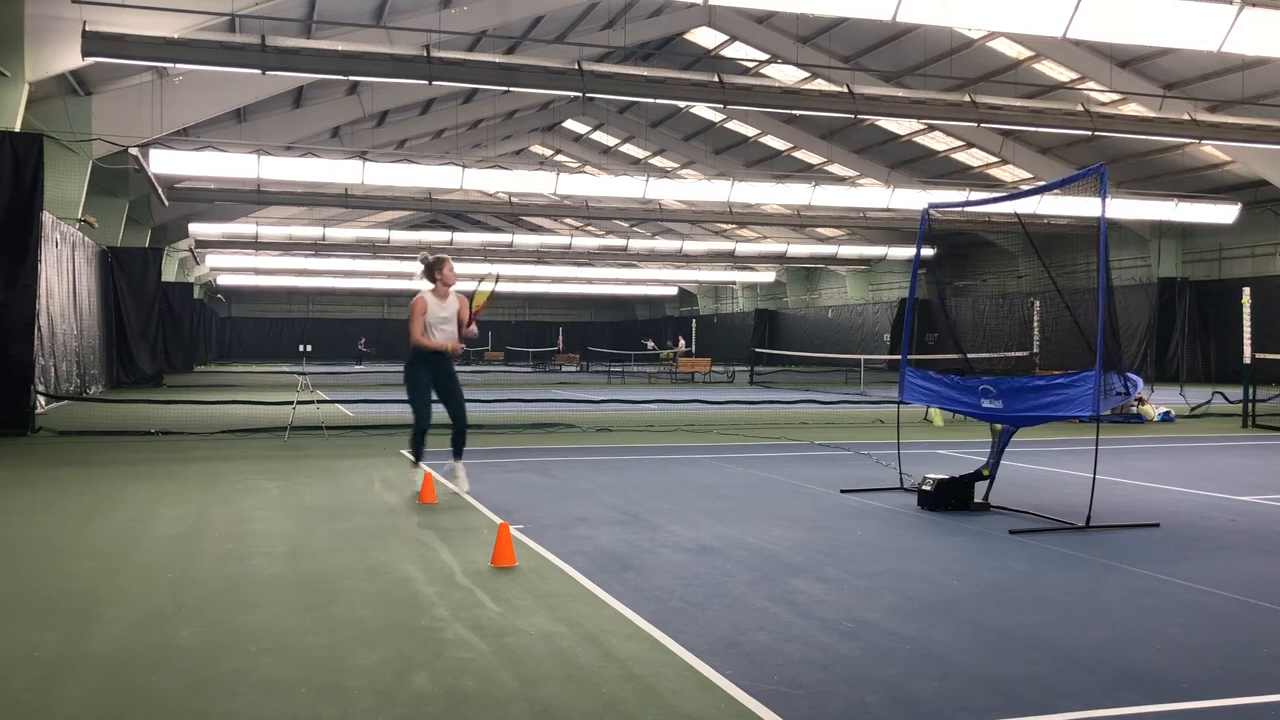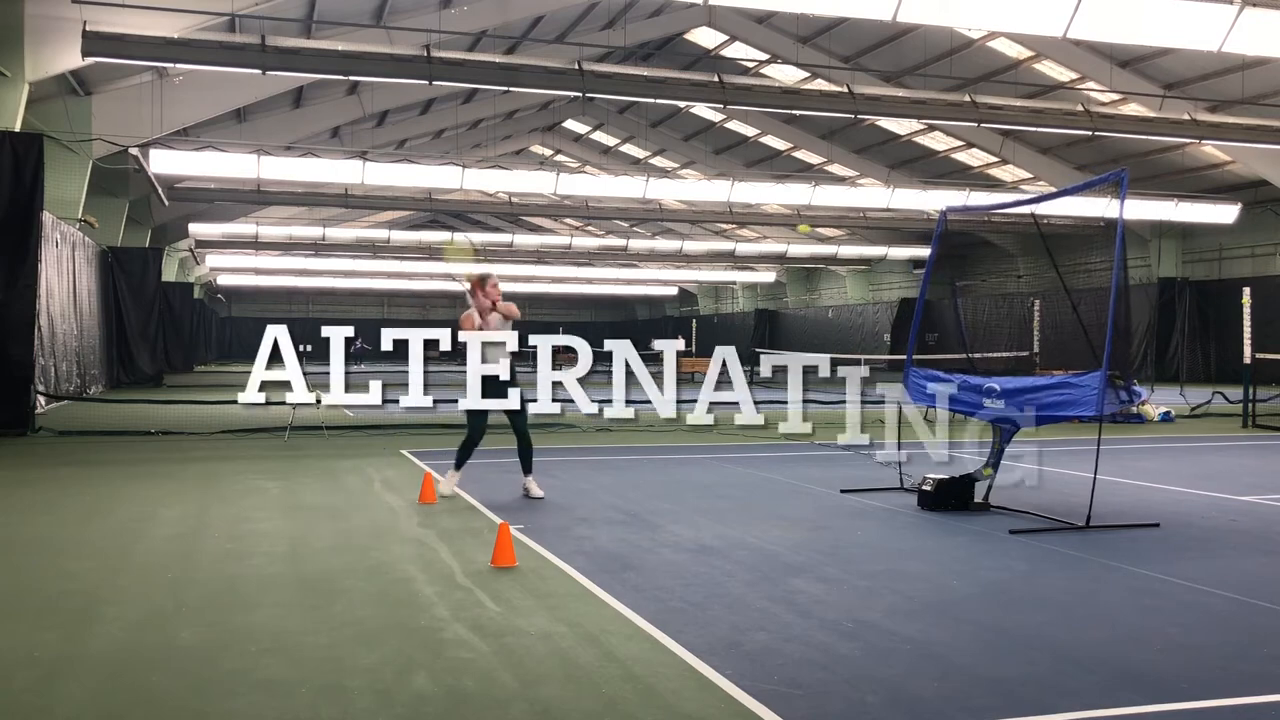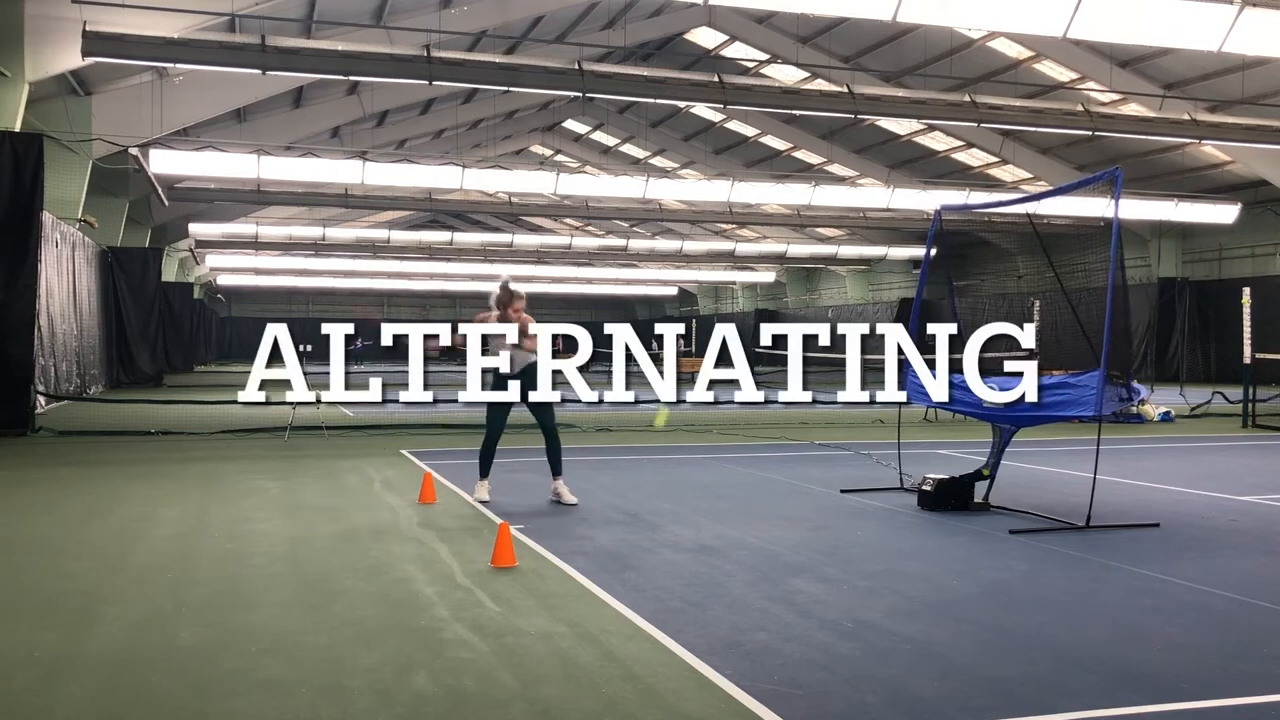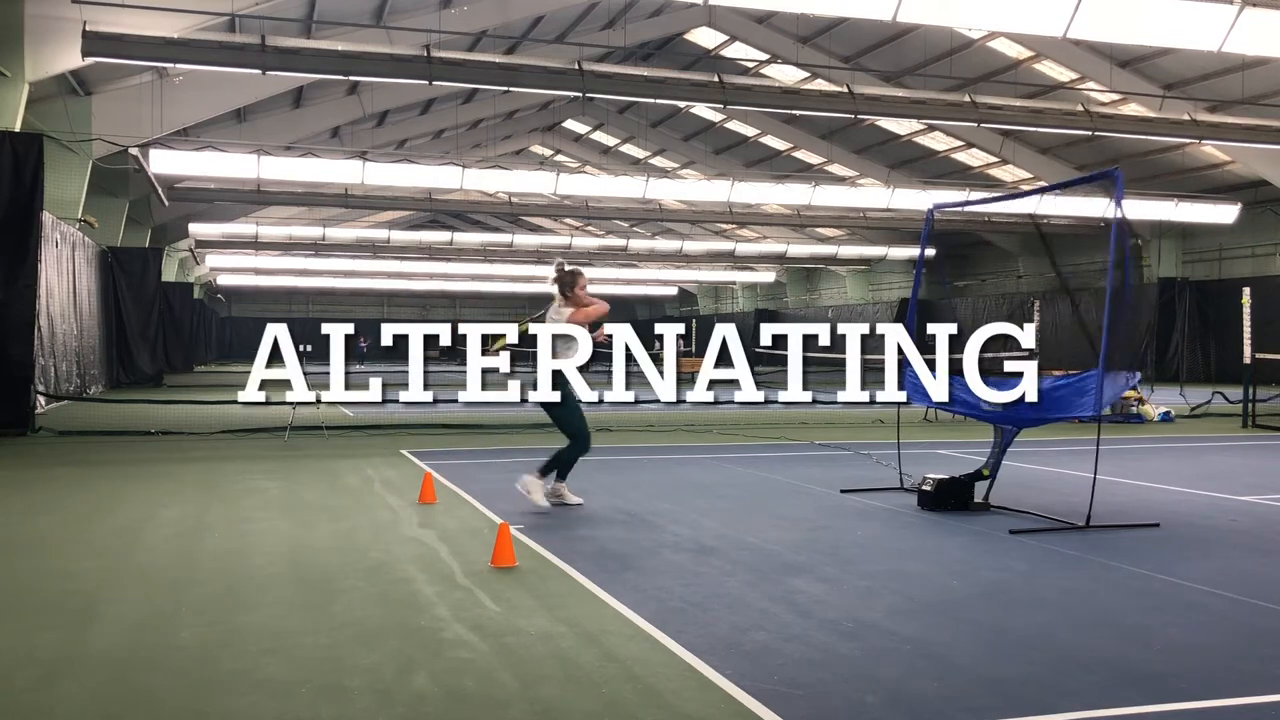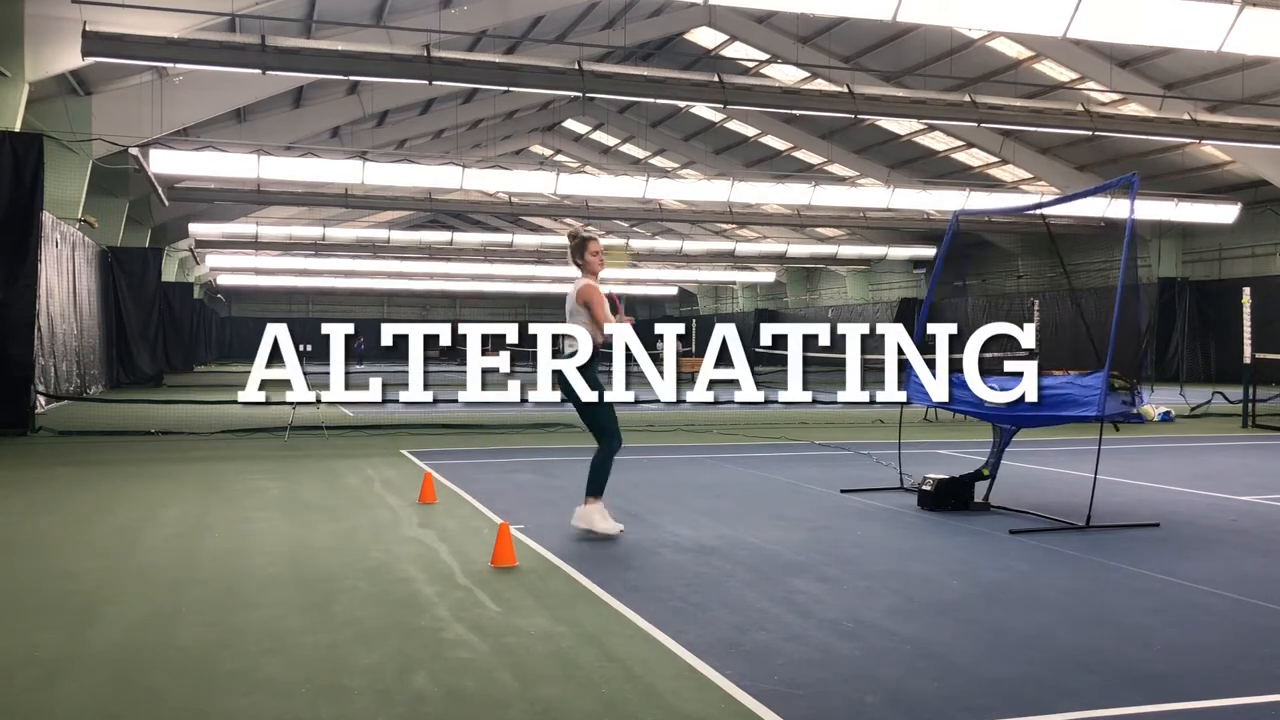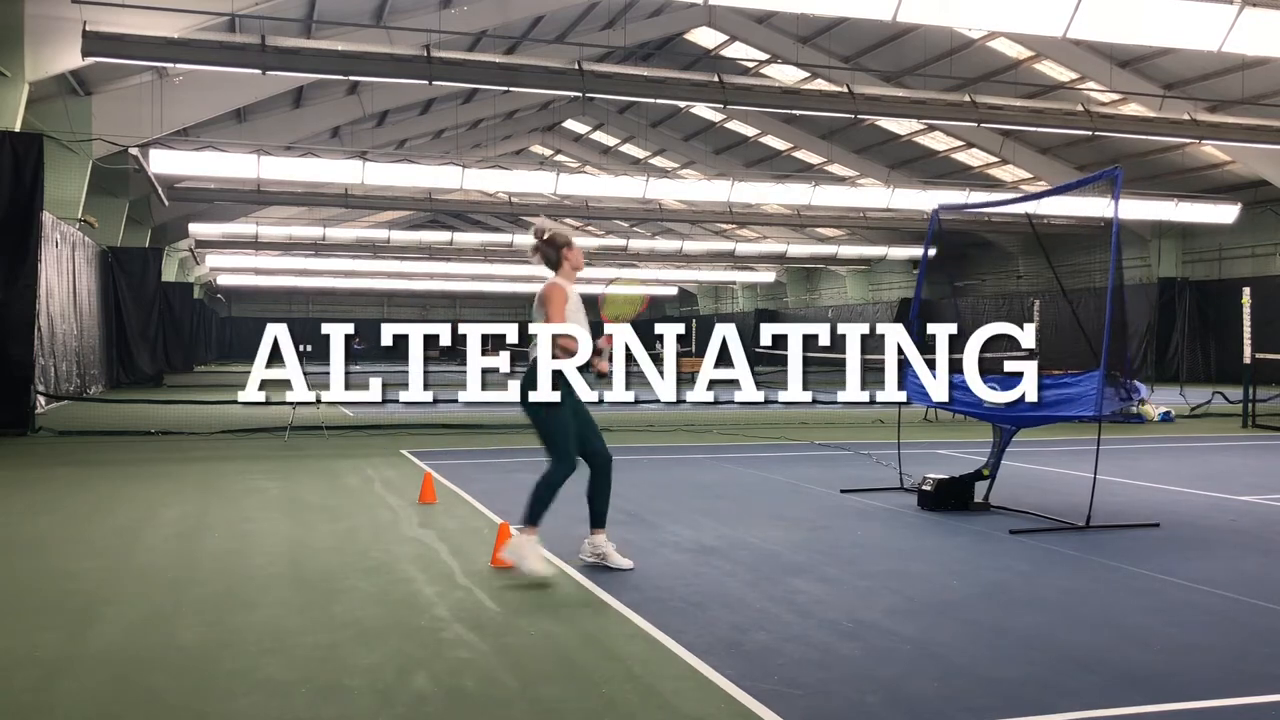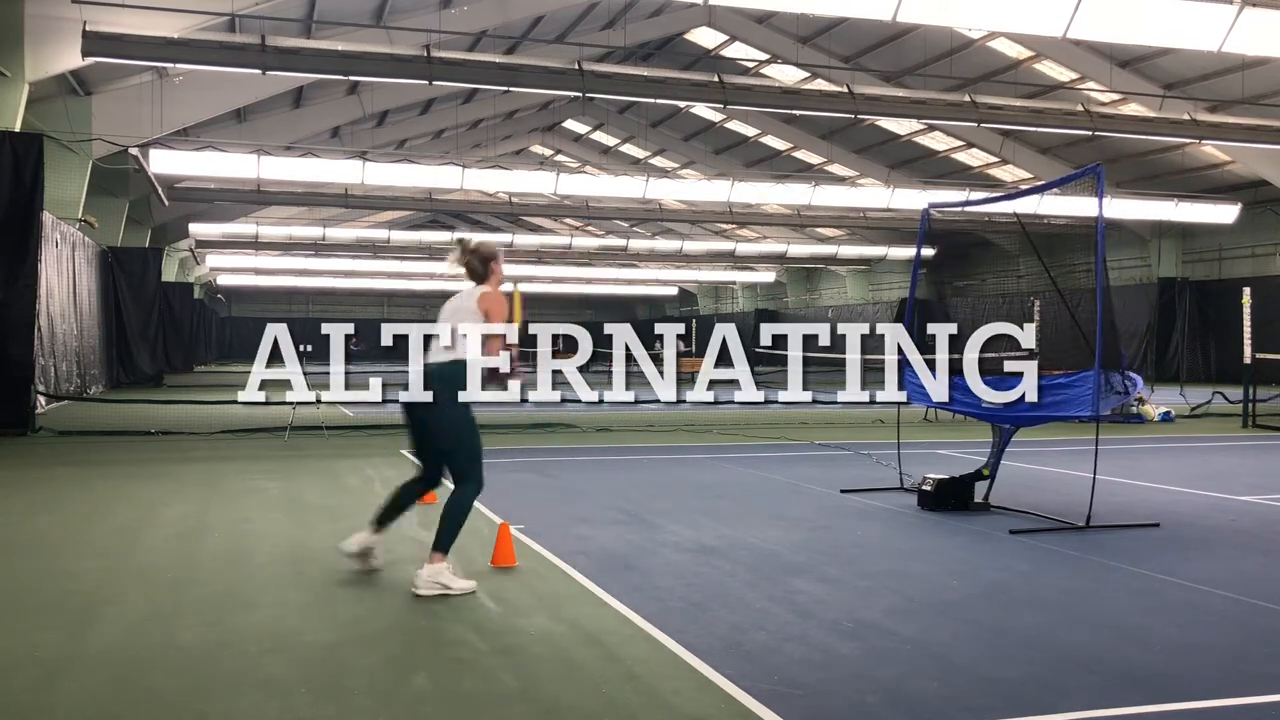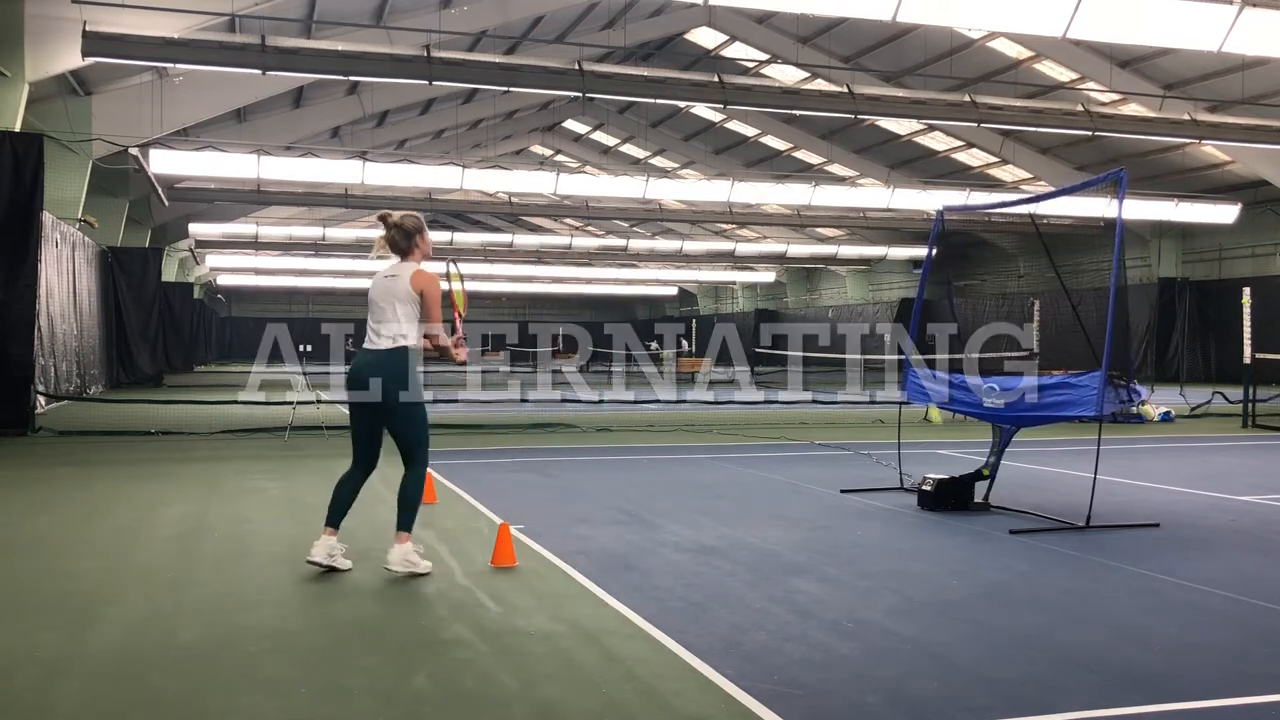
dt=0.5s
person 1, frame 1
left shoulder: (459, 299)
right shoulder: (420, 301)
left elbow: (471, 331)
right elbow: (416, 339)
left wrist: (470, 330)
right wrist: (447, 346)
left hip: (444, 364)
right hip: (420, 364)
left knee: (460, 421)
right knee: (422, 423)
left ankle: (456, 465)
right ankle: (417, 470)
person 1, frame 2
left shoulder: (507, 308)
right shoulder: (468, 317)
left elbow: (515, 315)
left wrist: (492, 305)
right wrist: (481, 330)
right hip: (481, 377)
left knee: (522, 431)
right knee: (475, 434)
left ankle: (528, 481)
right ankle: (453, 474)
person 1, frame 3
left shoulder: (526, 322)
right shoulder: (485, 320)
left elbow: (534, 347)
left hip: (531, 378)
right hip: (503, 381)
left knee: (551, 432)
right knee: (492, 436)
left ankle: (558, 485)
right ankle: (482, 483)
person 1, frame 4
left shoulder: (558, 308)
right shoulder: (573, 316)
right elbow: (604, 307)
left wrist: (591, 336)
right wrist: (586, 300)
left hip: (556, 380)
right hip: (554, 384)
left knee: (581, 438)
right knee: (581, 442)
left ankle: (557, 487)
right ankle: (535, 480)
person 1, frame 5
left shoulder: (583, 288)
right shoulder: (589, 288)
right elbow: (607, 332)
left wrist: (616, 323)
right wrist: (621, 325)
left hip: (582, 371)
right hip: (582, 372)
left knee: (610, 441)
right knee: (610, 442)
left ankle: (591, 507)
right ankle: (591, 509)
person 1, frame 6
left shoulder: (568, 291)
right shoulder: (555, 288)
right elbow: (560, 342)
left wrist: (596, 348)
right wrist: (595, 363)
left hip: (561, 386)
left knee: (602, 459)
right knee: (564, 462)
left ankle: (596, 543)
right ankle: (524, 540)
person 1, frame 7
left shoulder: (454, 301)
right shoulder: (494, 298)
right elbow: (492, 357)
left hip: (420, 386)
right hip: (444, 389)
left knee: (431, 475)
right knee: (469, 482)
left ankle: (367, 537)
right ankle: (434, 569)
person 1, frame 8
left shoulder: (379, 279)
right shoulder: (425, 279)
right elbow: (436, 340)
left wrist: (445, 346)
right wrist: (453, 353)
left hip: (362, 369)
right hip: (395, 374)
left knee: (362, 463)
right knee: (416, 463)
left ankle: (326, 543)
right ankle: (402, 548)
